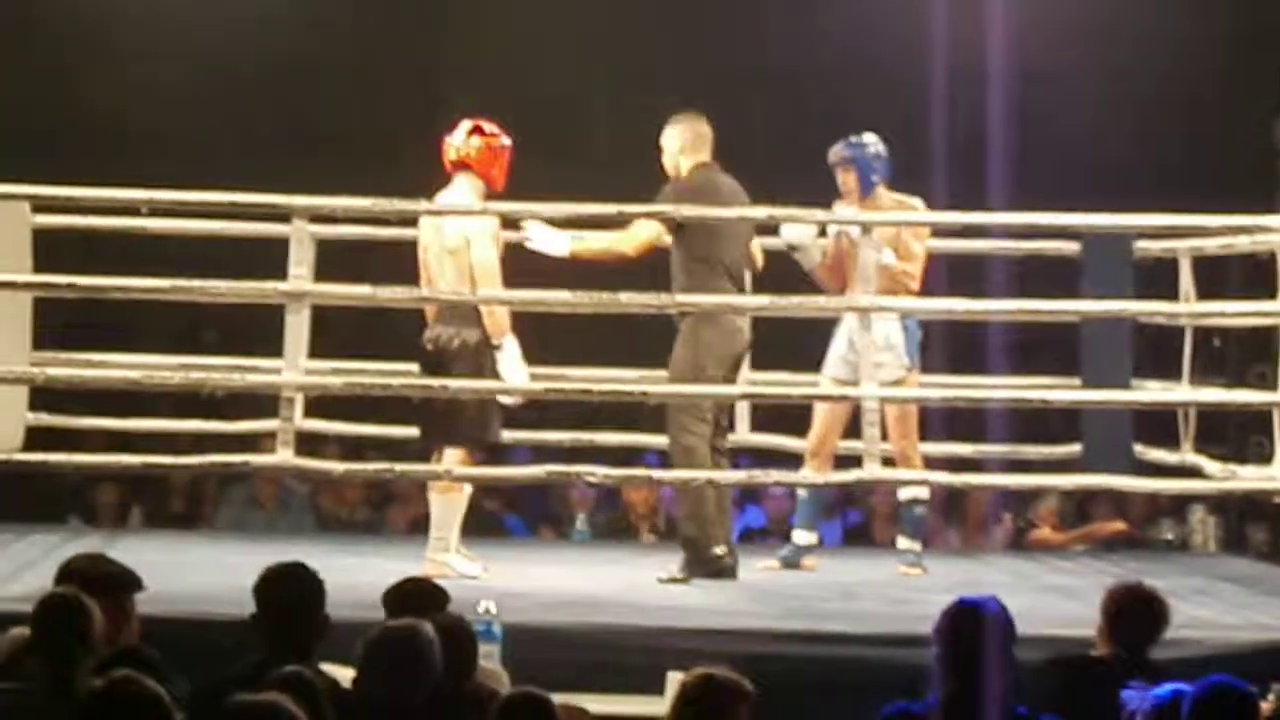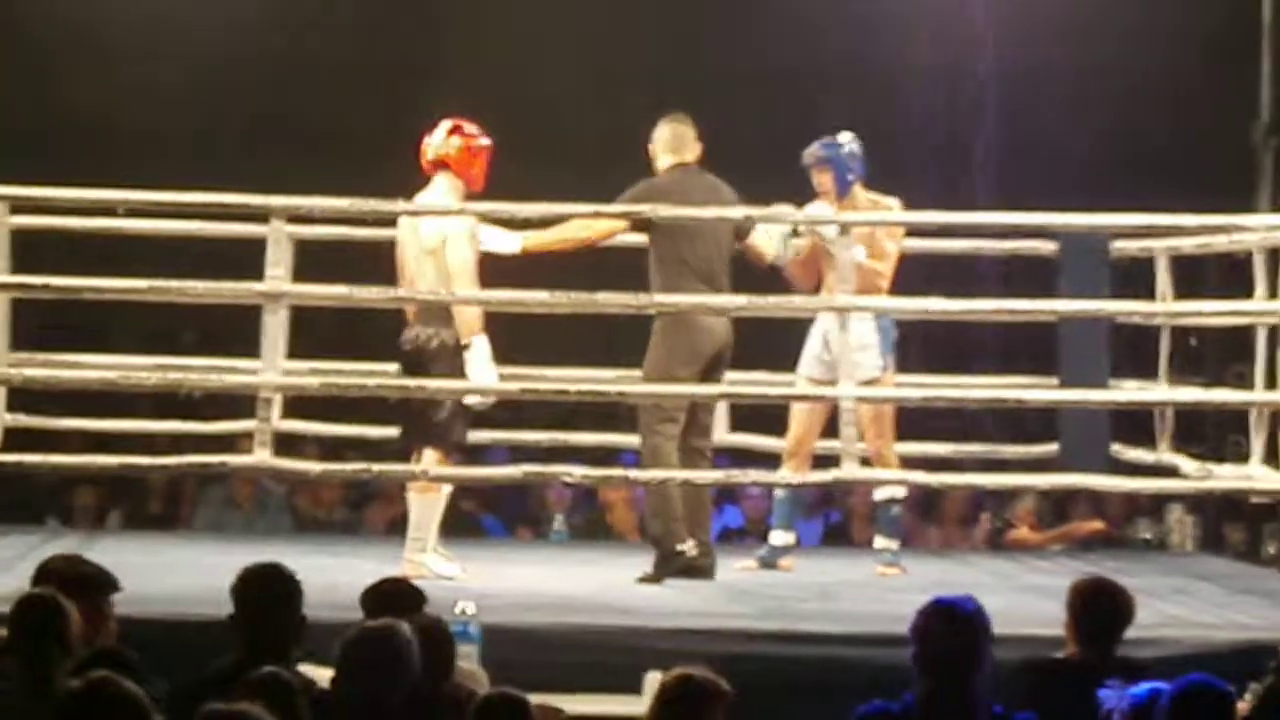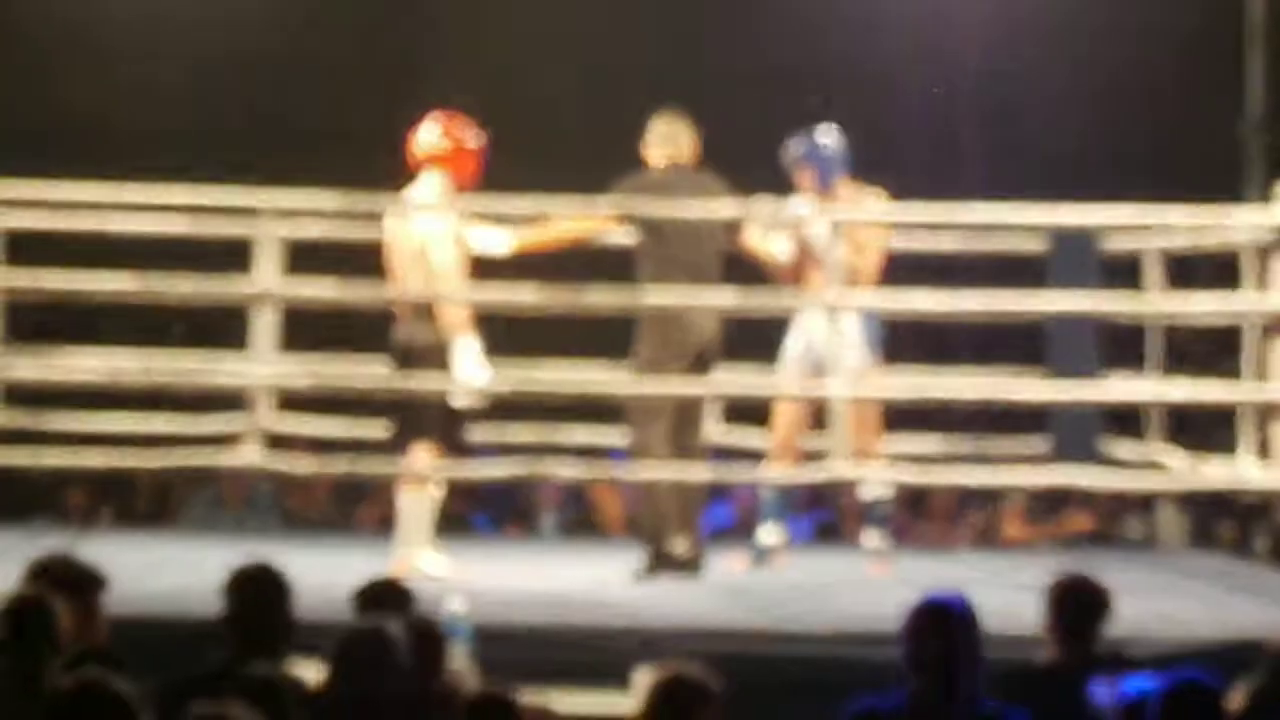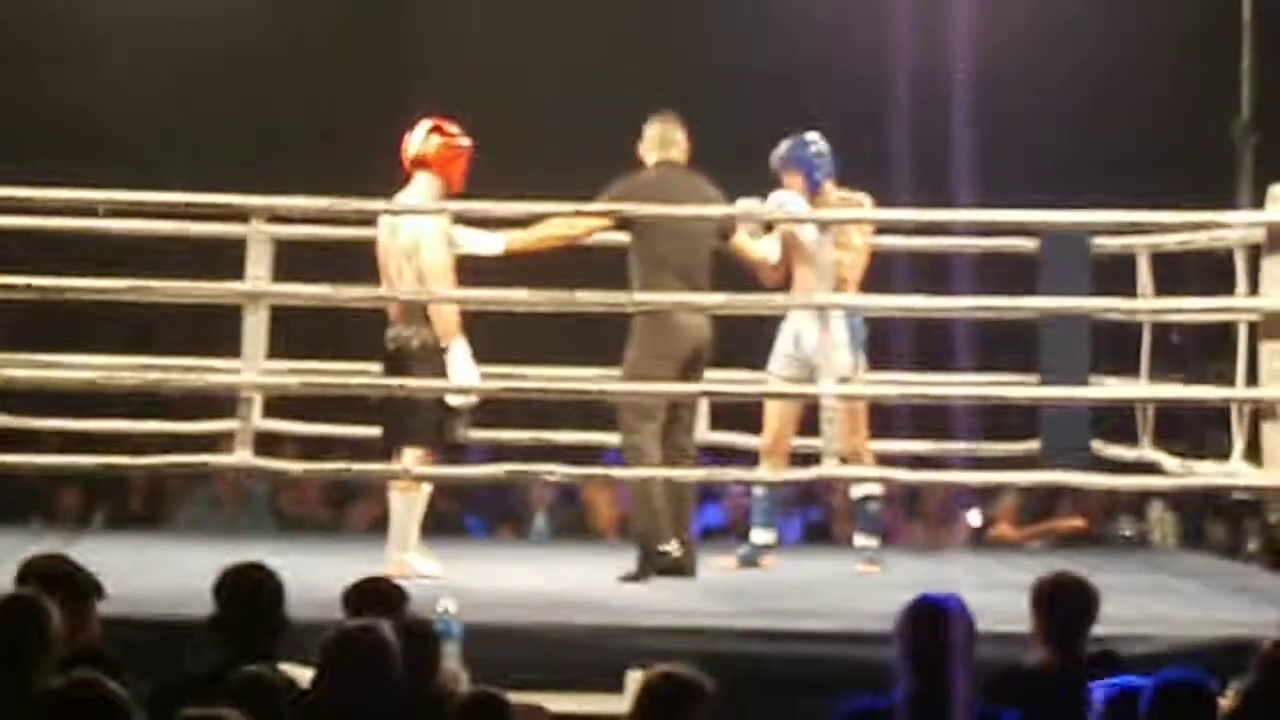
dt=0.2s
person 1, frame 1
left shoulder: (686, 189)
right shoulder: (731, 189)
left elbow: (631, 243)
right elbow: (755, 258)
left wrist: (563, 244)
left hip: (707, 323)
right hip: (728, 323)
left knee: (688, 433)
right knee: (710, 437)
left ankle: (706, 548)
right ankle: (717, 547)
person 1, frame 2
left shoulder: (655, 191)
right shoulder: (723, 193)
left elbow: (587, 231)
right elbow: (764, 249)
left wrist: (517, 243)
right wrist: (775, 241)
left hip: (681, 323)
right hip: (717, 325)
left knee: (659, 432)
right knee: (696, 439)
left ankle: (673, 544)
right ankle: (698, 548)
person 1, frame 3
left shoulder: (643, 187)
right shoulder: (715, 190)
left hip: (667, 320)
right hip: (704, 321)
left knee: (650, 429)
right knee: (684, 434)
left ankle: (667, 542)
right ankle: (685, 543)
person 1, frame 4
left shoulder: (637, 188)
right shoulder: (708, 194)
left elbow: (573, 229)
right elbow: (749, 248)
left wrist: (503, 244)
left hip: (659, 323)
right hip: (696, 325)
left knee: (641, 431)
right knee: (677, 436)
left ankle: (659, 544)
right ankle: (678, 546)
person 2, frame 1
left shoulder: (434, 210)
right shoulder: (478, 213)
right elbow: (489, 289)
right wrist: (507, 348)
left hip: (440, 332)
right hip: (470, 335)
left knee: (447, 445)
right knee: (460, 446)
left ankle: (446, 544)
right ankle: (441, 550)
person 2, frame 2
left shoulder: (415, 209)
right shoulder: (456, 215)
right elbow: (464, 290)
right wrist: (478, 350)
left hip: (422, 332)
right hip: (447, 336)
left knee: (429, 444)
right knee: (441, 445)
left ankle: (425, 544)
right ankle: (419, 550)
person 2, frame 3
left shoulder: (403, 208)
right shoulder: (438, 210)
right elbow: (447, 284)
right wrist: (464, 347)
left hip: (409, 330)
right hip: (435, 332)
left knee: (419, 442)
right knee: (429, 442)
left ankle: (414, 543)
right ankle: (412, 548)
person 2, frame 4
left shoulder: (395, 211)
right shoulder: (427, 213)
right elbow: (439, 289)
right wrist: (457, 351)
left hip: (401, 334)
right hip: (425, 338)
left knee: (409, 445)
right knee: (419, 446)
left ankle: (404, 545)
right ankle: (402, 550)
person 3, frame 1
left shoulder: (907, 210)
right shoulder: (843, 211)
left elbow: (912, 280)
left wrist: (871, 244)
right wrist: (806, 249)
left hip: (892, 328)
right hip: (850, 327)
left knee: (904, 447)
right knee: (818, 442)
left ankle: (911, 548)
right ankle: (801, 545)
person 3, frame 2
left shoulder: (883, 209)
right shoulder: (820, 211)
left elbow: (881, 279)
left wrist: (842, 240)
left hip: (867, 327)
right hip: (825, 326)
left knee: (880, 446)
right knee: (796, 443)
left ankle: (889, 547)
right ankle: (779, 544)
person 3, frame 3
left shoulder: (868, 204)
right shoulder: (806, 209)
left elbow: (864, 273)
left wrist: (821, 234)
right wrist: (767, 237)
left hip: (849, 323)
right hip: (807, 322)
left knee: (864, 443)
right knee: (782, 440)
left ankle: (876, 539)
right ankle: (768, 540)
person 3, frame 4
left shoulder: (854, 205)
right shoulder: (792, 210)
left elbow: (847, 273)
right elbow: (773, 275)
left wrist: (808, 229)
left hip: (837, 325)
right hip: (796, 324)
left knee: (853, 444)
right knee: (772, 442)
left ankle: (868, 543)
right ankle: (760, 542)
